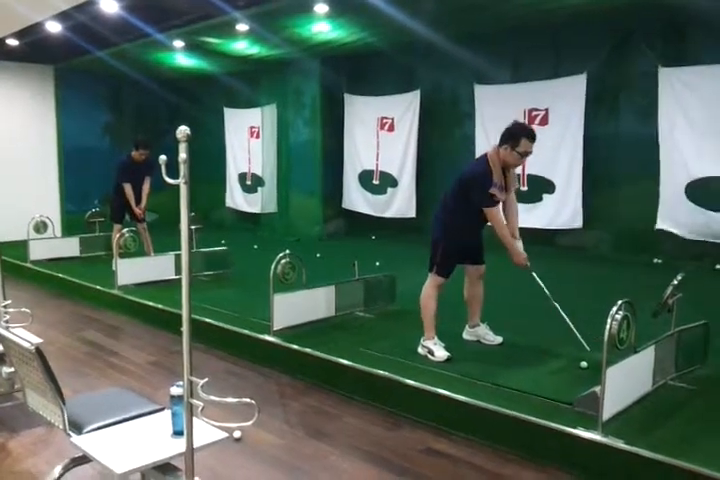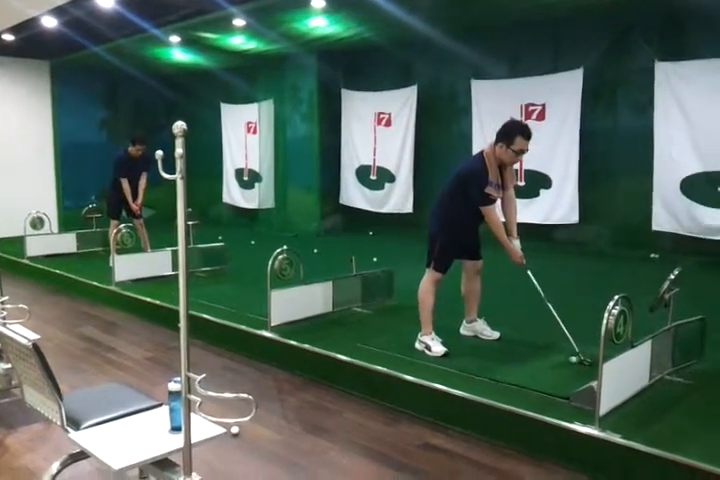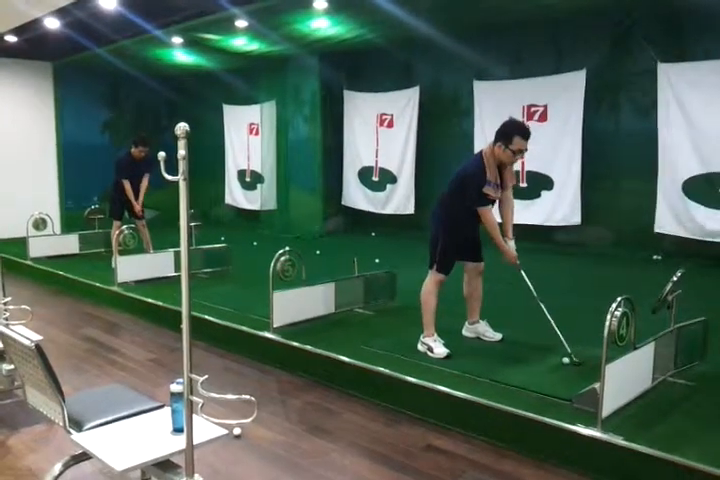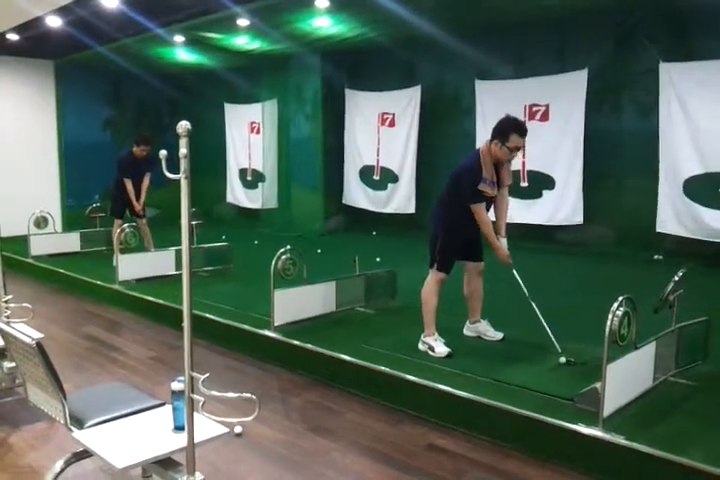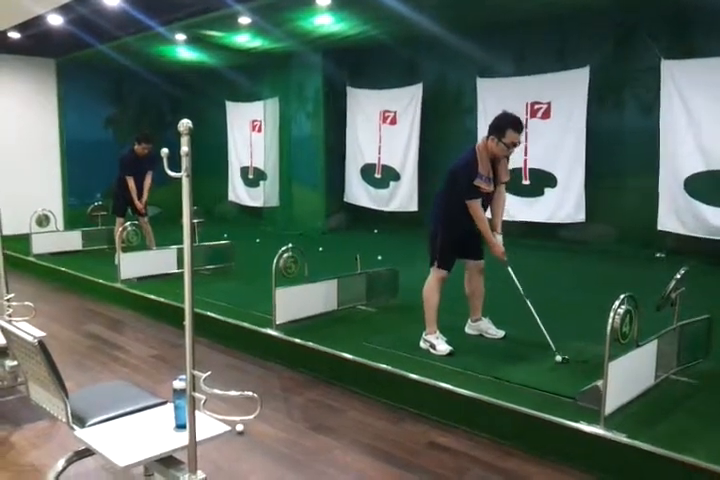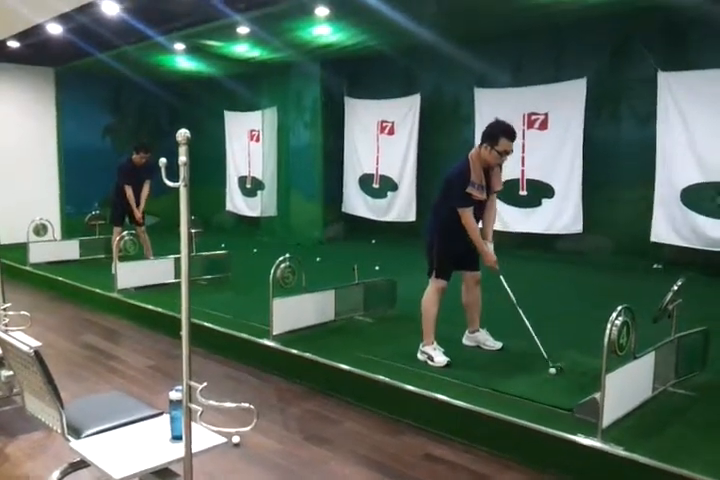
dt=0.3s
person 1, frame 1
left shoulder: (506, 165)
right shoulder: (480, 174)
left elbow: (510, 200)
right elbow: (494, 217)
left wrist: (517, 239)
right wrist: (513, 251)
left hip: (471, 227)
right hip: (449, 227)
left knee: (477, 272)
right knee: (436, 279)
left ankle: (473, 327)
right ankle: (428, 340)
person 1, frame 2
left shoulder: (504, 162)
right shoulder: (477, 172)
left elbow: (509, 196)
right elbow: (490, 215)
left wrist: (515, 237)
right wrist: (510, 249)
left hip: (468, 223)
right hip: (446, 223)
left knee: (474, 267)
right knee: (434, 274)
left ankle: (471, 322)
right ankle: (425, 336)
person 1, frame 3
left shoulder: (504, 162)
right shoulder: (475, 172)
left elbow: (506, 195)
right elbow: (486, 214)
left wrist: (509, 237)
right wrist: (504, 249)
left hip: (469, 224)
right hip: (448, 223)
left knee: (475, 268)
right knee: (437, 275)
left ankle: (473, 323)
right ankle: (428, 337)
person 1, frame 4
left shoulder: (502, 161)
right shoulder: (471, 169)
left elbow: (502, 195)
right elbow: (480, 213)
left wrist: (502, 235)
right wrist: (497, 247)
left hip: (469, 224)
right hip: (447, 223)
left knee: (476, 268)
right knee: (438, 274)
left ankle: (474, 323)
right ankle: (429, 336)
person 1, frame 5
left shoulder: (501, 158)
right shoulder: (468, 165)
left elbow: (500, 191)
right elbow: (475, 208)
left wrist: (497, 232)
right wrist: (492, 243)
left hip: (469, 222)
right hip: (447, 220)
left knee: (477, 267)
right knee: (439, 273)
left ankle: (476, 321)
right ankle: (430, 334)
person 1, frame 6
left shoulder: (494, 167)
right shoulder: (460, 174)
left elbow: (491, 202)
right elbow: (466, 217)
left wrist: (488, 241)
right wrist: (484, 252)
left hip: (466, 233)
right hip: (443, 231)
left knee: (473, 278)
right knee: (438, 283)
left ankle: (473, 332)
right ankle: (427, 345)
person 2, frame 1
left shoulder: (148, 163)
right shoulder: (124, 164)
left elbow: (146, 183)
right elbow: (127, 187)
left wrist: (143, 203)
right wrist: (134, 208)
left hip: (137, 198)
right hip: (120, 198)
left knee: (142, 226)
right knee: (117, 227)
left ankle: (151, 255)
right ankle: (115, 258)
person 2, frame 2
left shoulder: (145, 159)
right shoulder: (120, 159)
left elbow: (143, 178)
right elbow: (124, 183)
left wrist: (139, 199)
right wrist: (131, 203)
left hip: (134, 194)
right hip: (117, 194)
left knee: (139, 222)
right knee: (114, 223)
left ankle: (148, 251)
right ankle: (112, 255)
person 2, frame 3
left shoulder: (147, 161)
right shoulder: (122, 161)
left elbow: (145, 180)
right elbow: (126, 184)
left wrist: (140, 200)
right wrist: (134, 204)
left hip: (136, 195)
right hip: (119, 195)
left knee: (142, 223)
right knee: (117, 224)
left ankle: (150, 252)
right ankle: (115, 256)
person 2, frame 4
left shoulder: (148, 159)
right shoulder: (124, 160)
left elbow: (146, 179)
right elbow: (128, 183)
left wrist: (141, 200)
right wrist: (134, 203)
left hip: (137, 194)
right hip: (121, 194)
left knee: (142, 222)
right knee: (118, 222)
left ankle: (151, 251)
right ankle: (116, 254)
person 2, frame 5
left shoulder: (151, 157)
right shoulder: (126, 158)
left elbow: (148, 177)
right elbow: (130, 181)
left wrist: (144, 196)
right wrist: (135, 201)
left hip: (139, 192)
right hip: (122, 192)
left knee: (144, 220)
right knee: (120, 221)
left ankle: (153, 249)
right ankle: (118, 252)
person 2, frame 6
left shoulder: (148, 167)
right shoulder: (124, 167)
left elbow: (146, 186)
right elbow: (128, 190)
left wrist: (141, 206)
right wrist: (135, 210)
left hip: (137, 202)
right hip: (120, 201)
left knee: (142, 230)
right knee: (117, 230)
left ankle: (150, 258)
right ankle: (115, 262)
